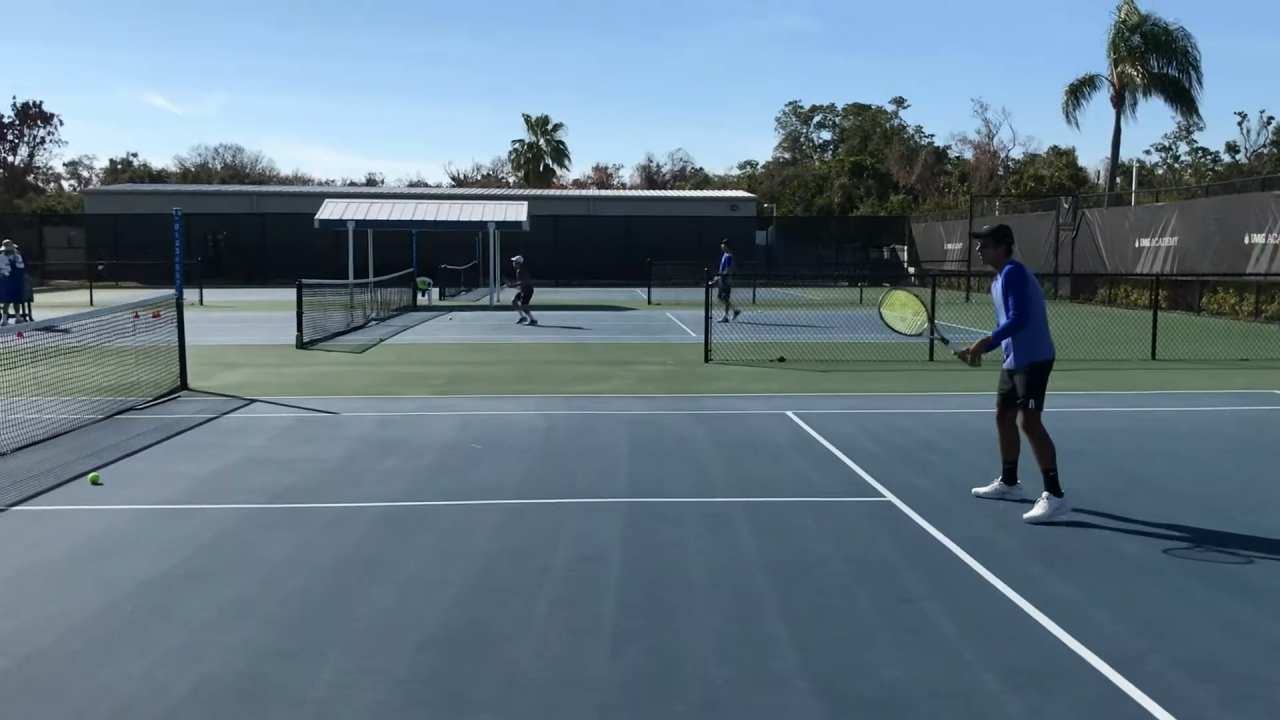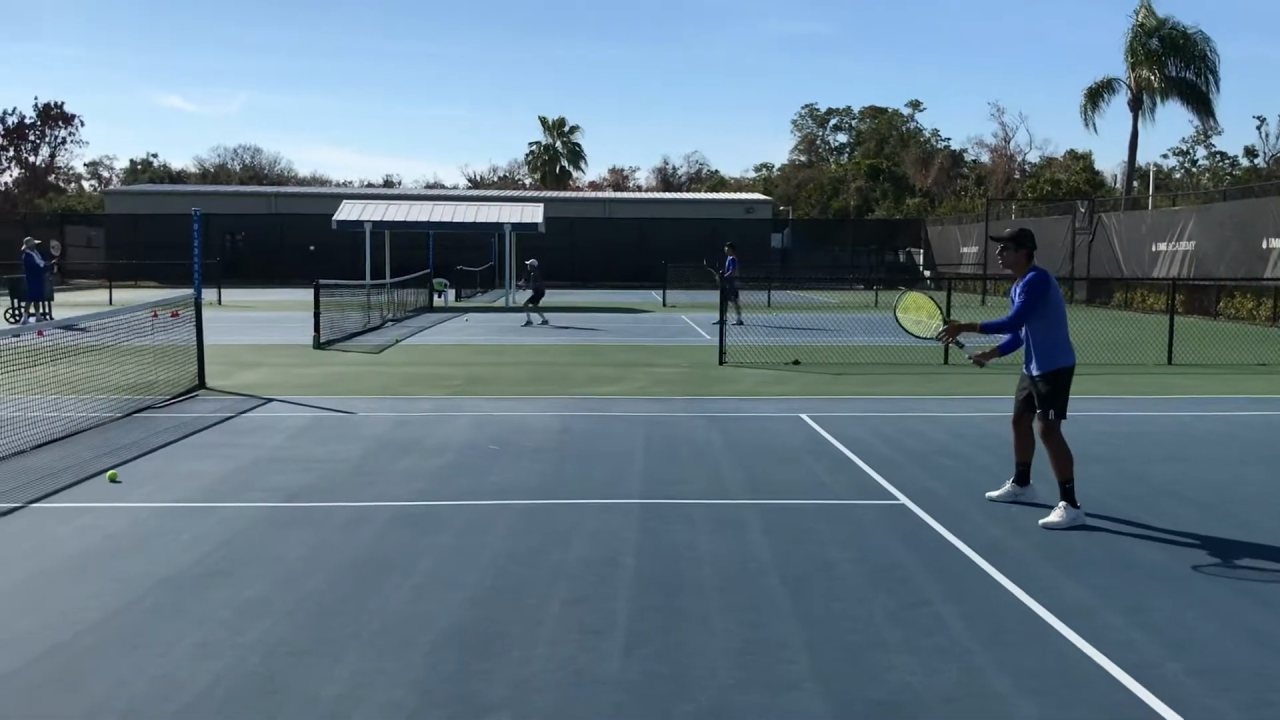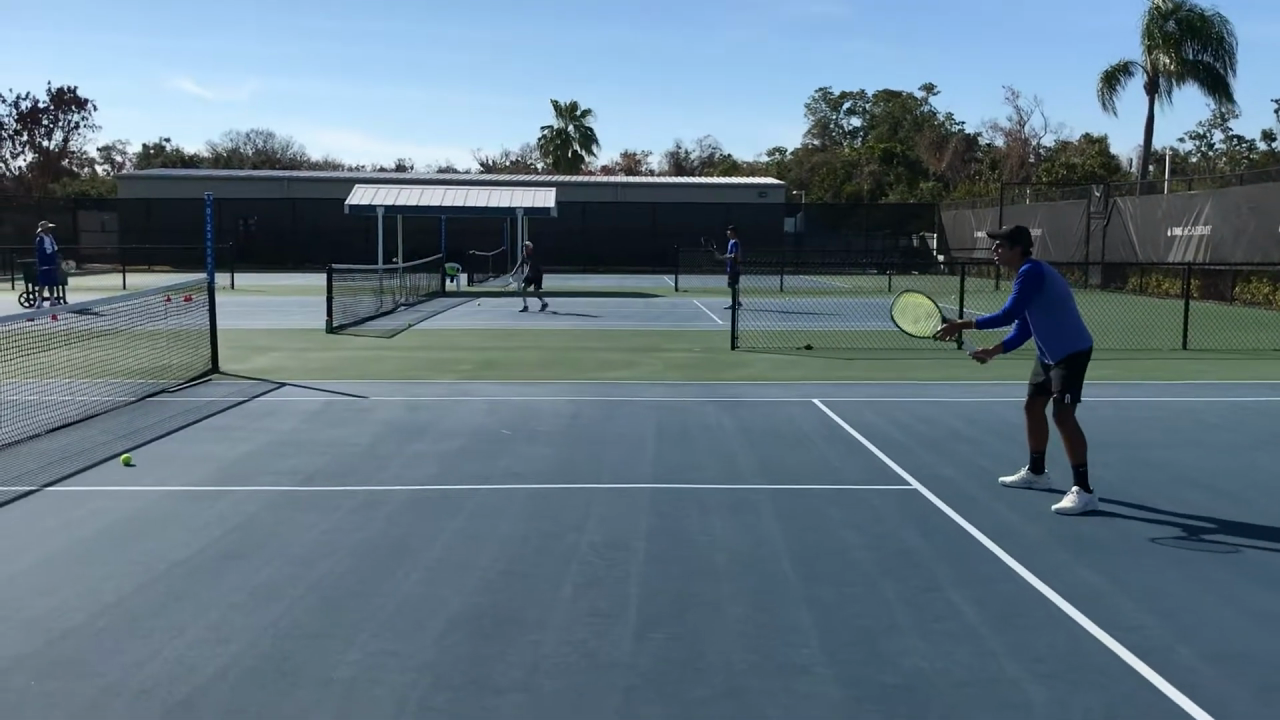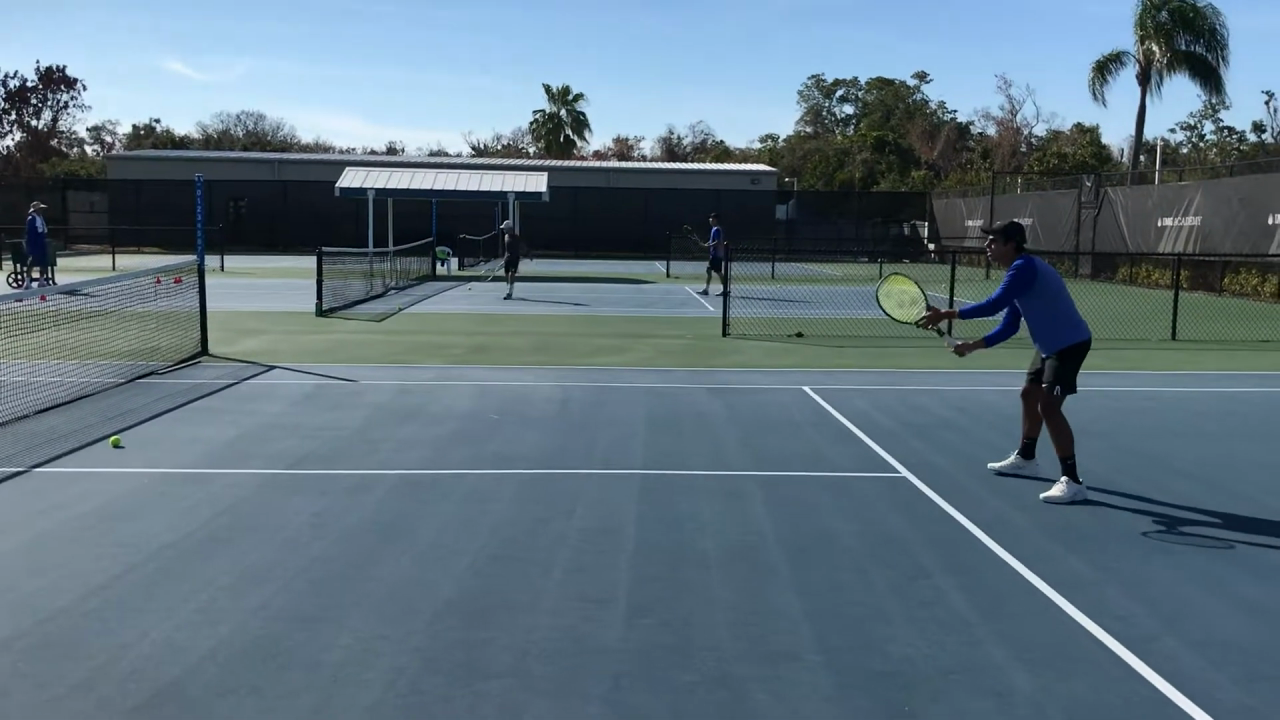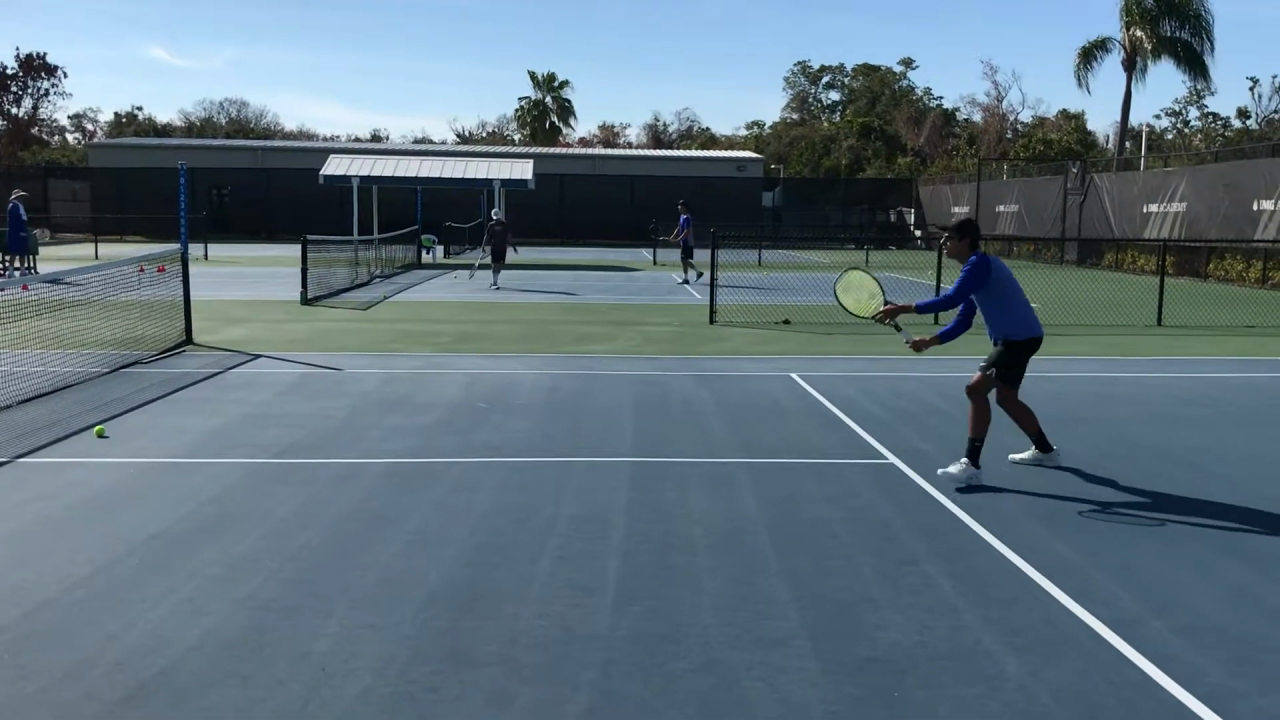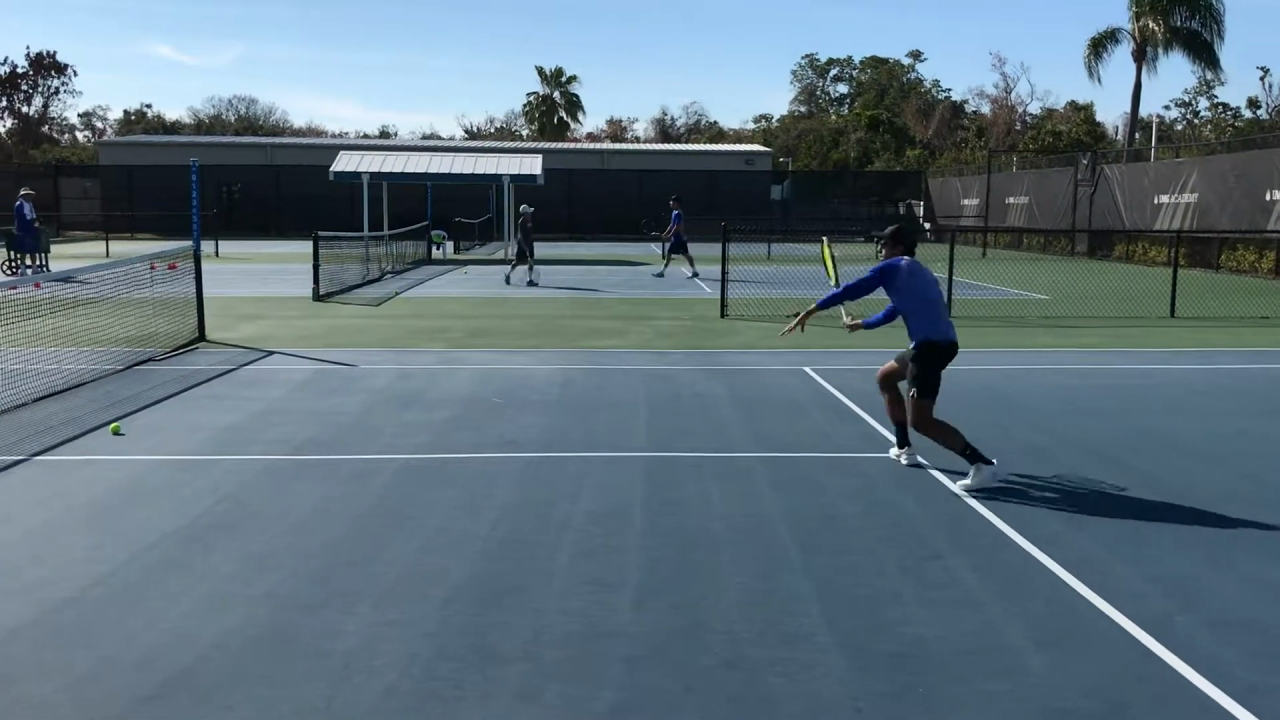
dt=0.5s
person 1, frame 1
left shoulder: (1013, 273)
right shoulder: (1001, 279)
left elbow: (1019, 319)
left wrist: (984, 341)
right wrist: (979, 348)
left hip: (1033, 360)
right hip: (1014, 360)
left knee: (1029, 421)
right knee: (1004, 417)
left ankle: (1054, 495)
right ankle: (1009, 482)
person 1, frame 2
left shoulder: (1037, 280)
right shoulder: (1017, 287)
left elbow: (1012, 323)
left wrist: (967, 327)
right wrist: (991, 353)
left hip: (1054, 367)
right hip: (1033, 367)
left knee: (1048, 430)
right knee: (1020, 420)
left ankle: (1070, 506)
right ankle: (1021, 484)
person 1, frame 3
left shoulder: (1032, 271)
right shoulder: (1025, 276)
left elbow: (1007, 316)
right elbow: (1022, 329)
left wrist: (962, 325)
right wrist: (993, 351)
left hip: (1071, 352)
right hip: (1049, 353)
left knee: (1062, 415)
right knee: (1033, 406)
left ankle: (1083, 490)
right ankle: (1036, 471)
person 1, frame 4
left shoulder: (1025, 267)
right shoulder: (1019, 271)
left elbow: (993, 305)
right elbow: (1009, 326)
left wrist: (947, 315)
right wrist: (974, 345)
left hip: (1069, 344)
right hip: (1050, 345)
left knee: (1049, 407)
right knee: (1030, 394)
left ankle: (1072, 481)
right ankle: (1025, 457)
person 1, frame 5
left shoulder: (979, 263)
right shoulder: (975, 267)
left elbow: (950, 300)
right elbow: (962, 322)
left wrist: (903, 309)
right wrist: (930, 341)
left hip: (1020, 339)
right hip: (1013, 338)
left knee: (976, 388)
right knee: (1006, 397)
left ankle: (971, 465)
right ankle: (1044, 450)
person 1, frame 6
left shoulder: (893, 267)
right shoulder: (924, 274)
left elbow: (852, 290)
right elbow: (893, 311)
left wrist: (808, 313)
right wrist: (860, 324)
left hip: (931, 345)
right hip: (937, 343)
left knee: (919, 419)
right knee: (885, 377)
left ankle: (983, 465)
right ankle: (905, 448)
